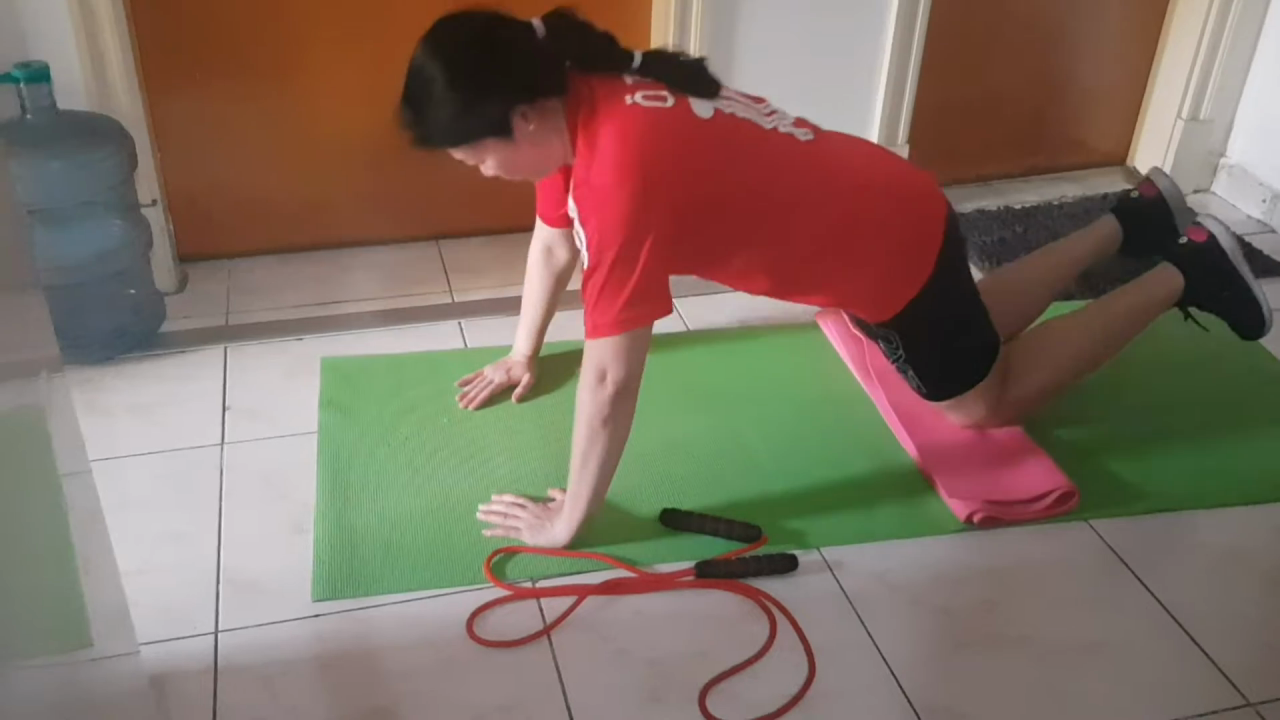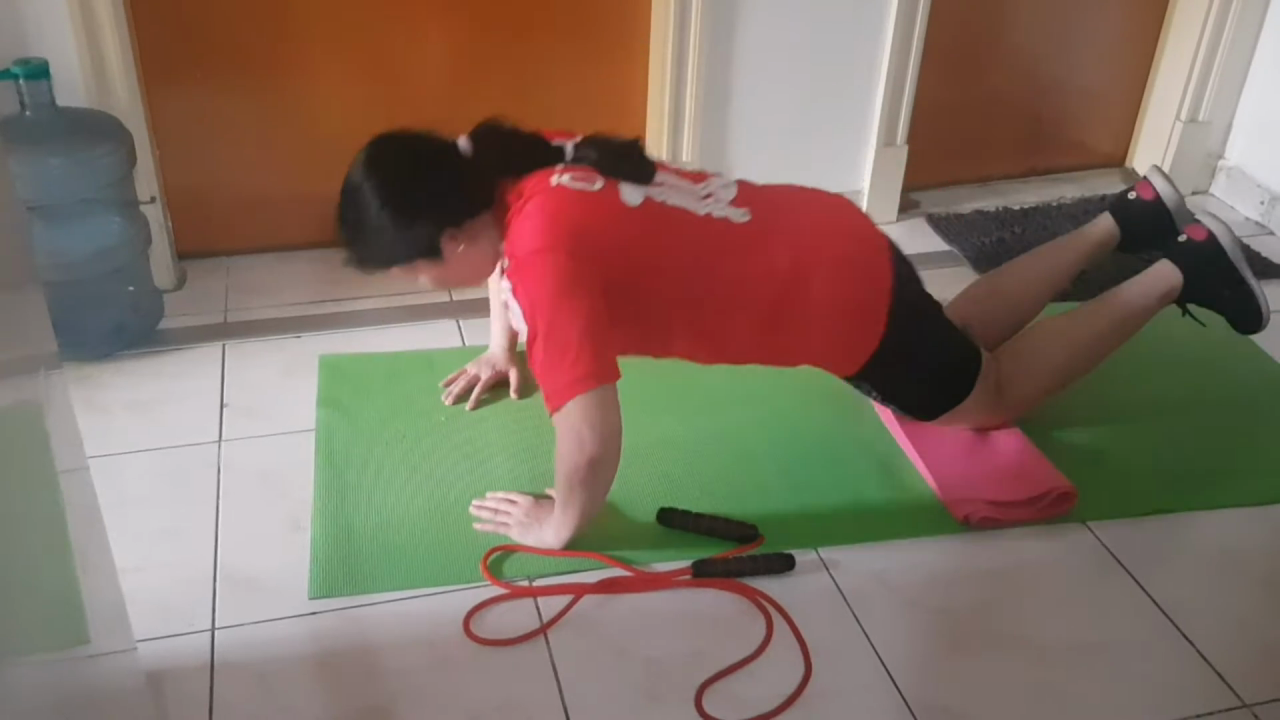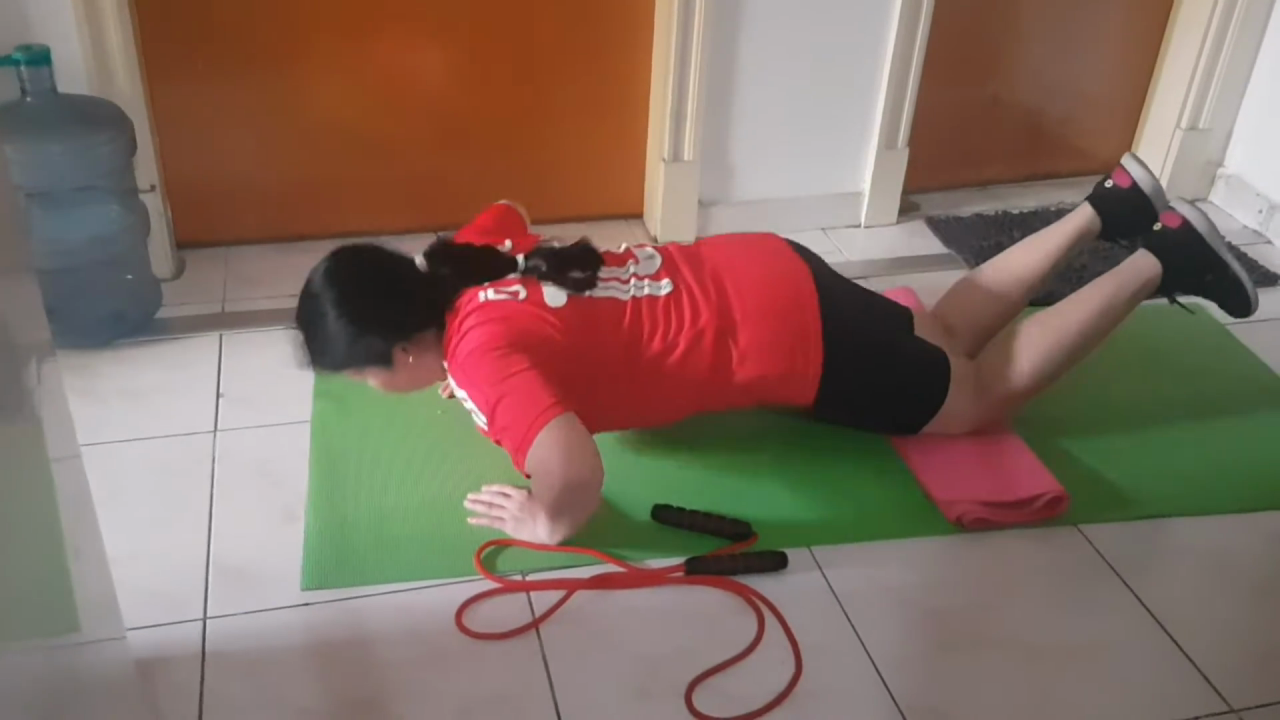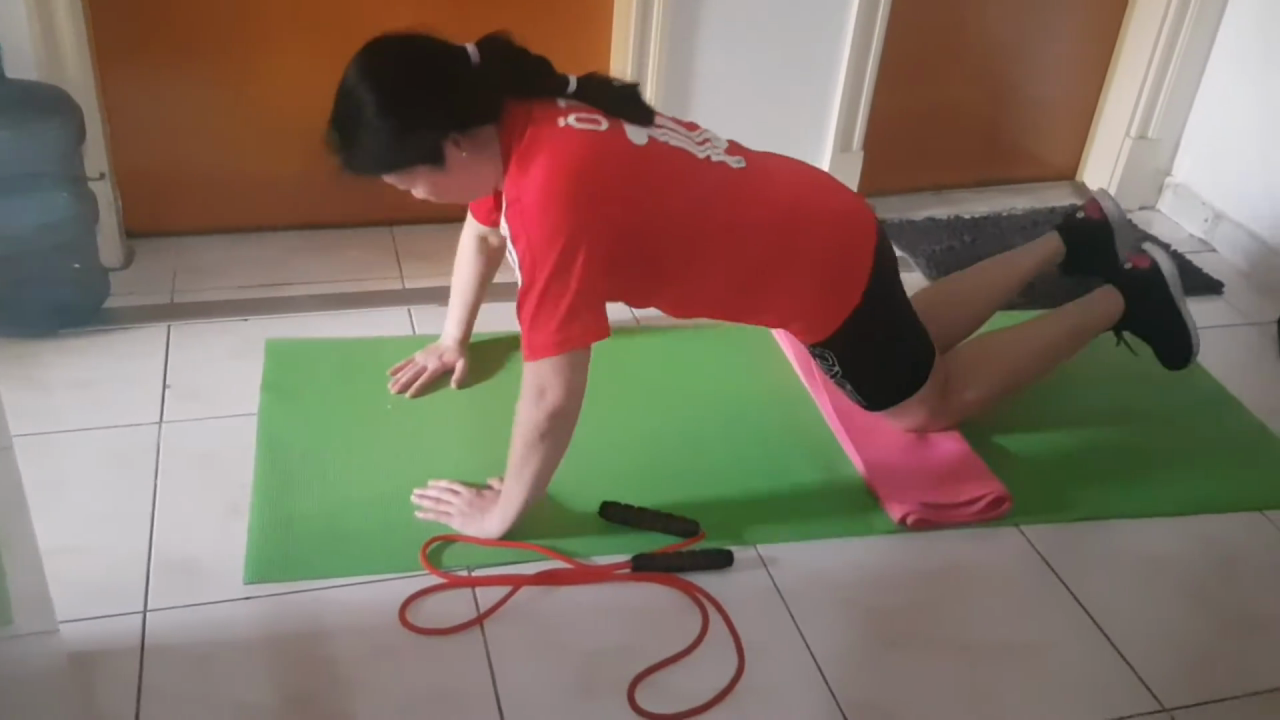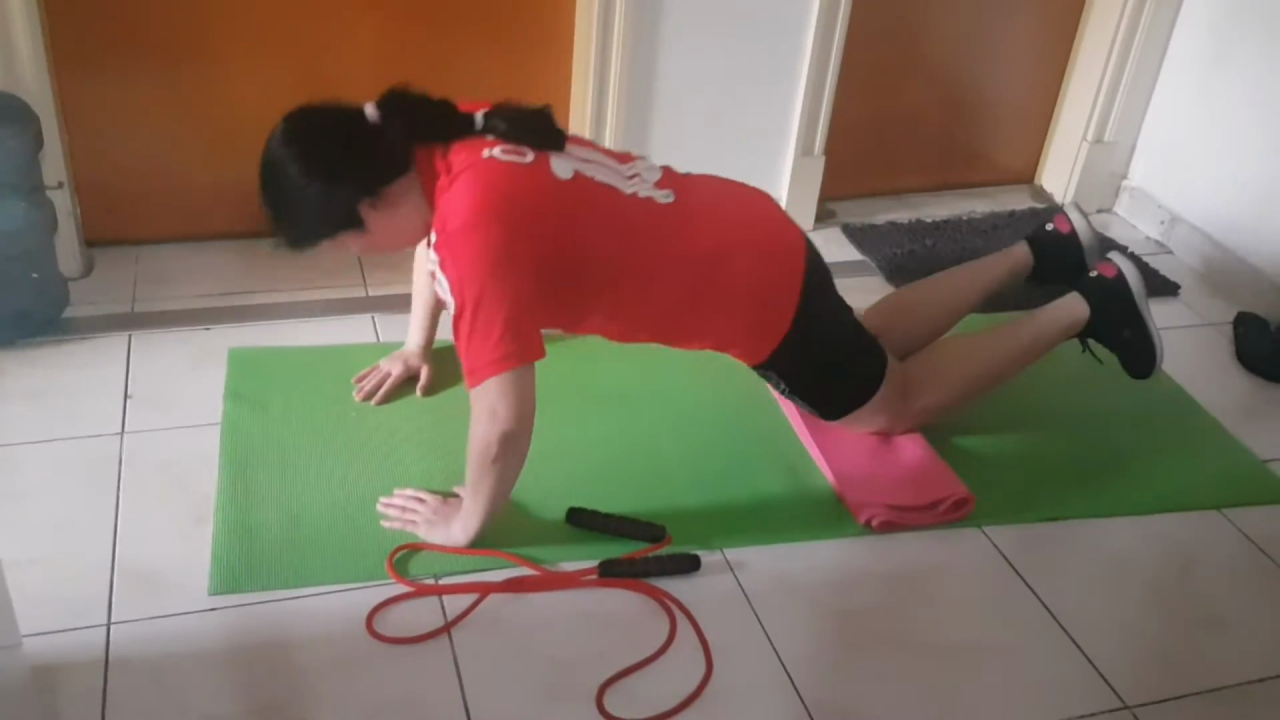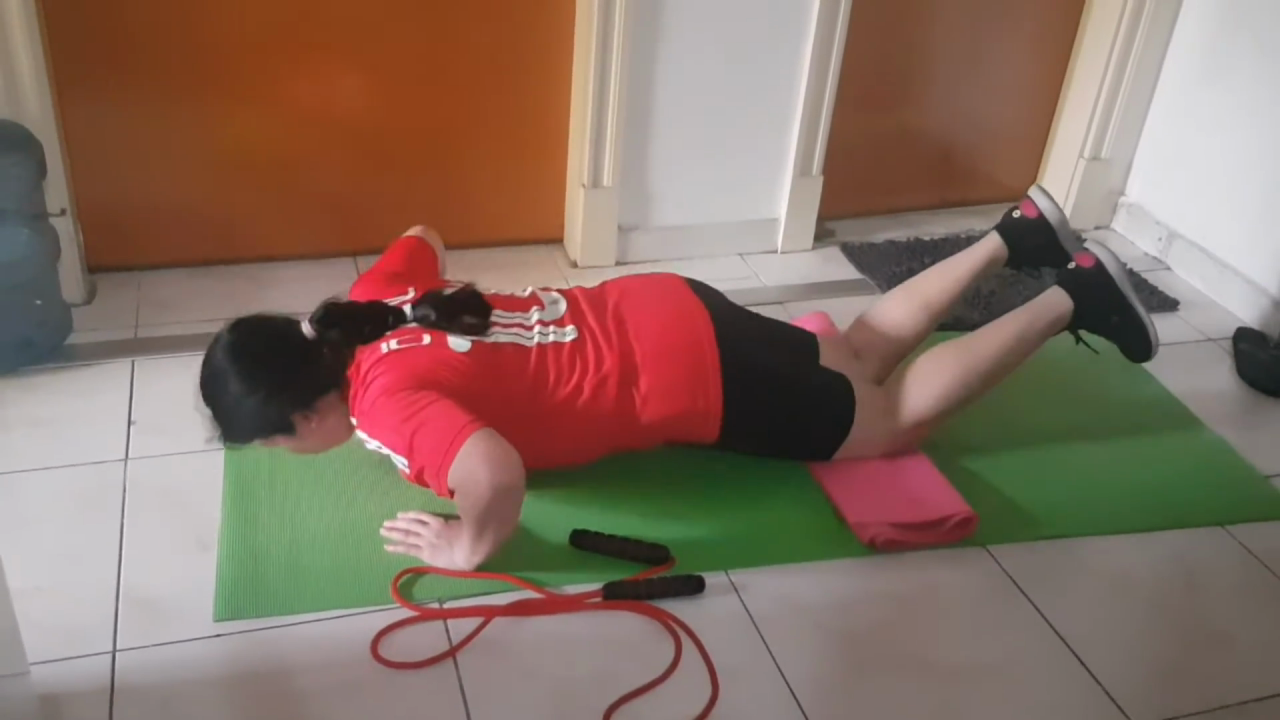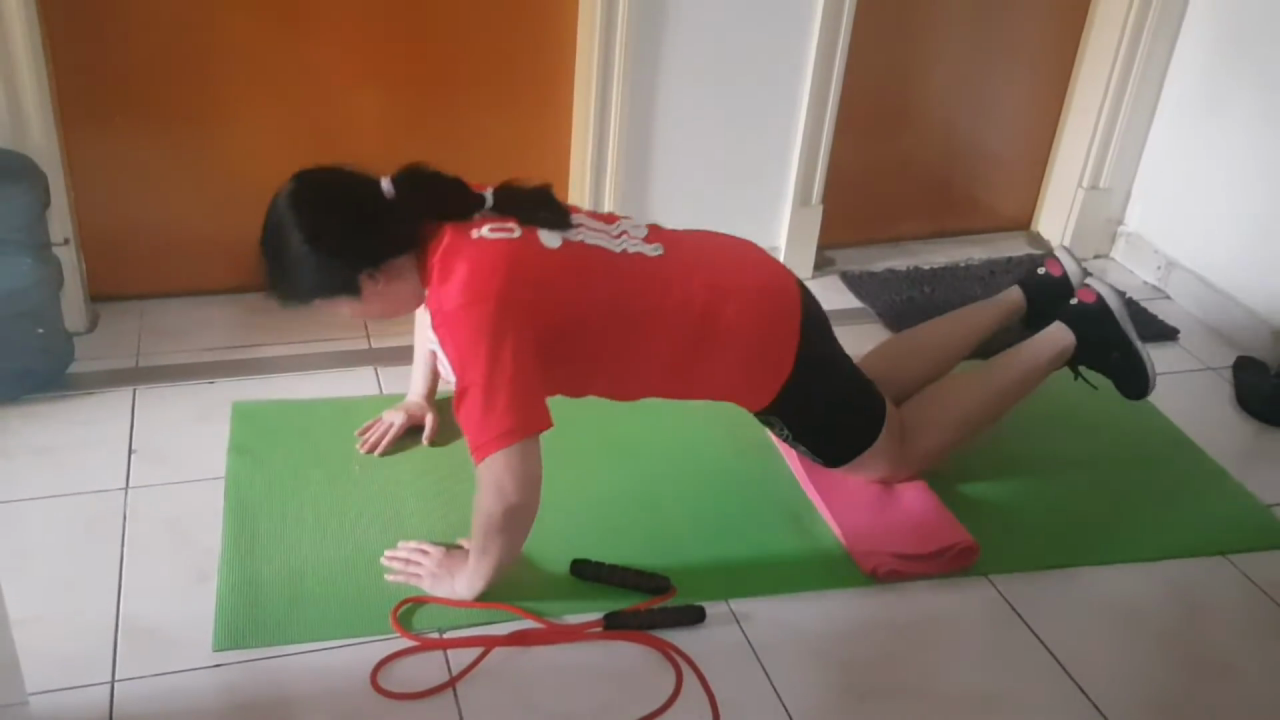
dt=0.7s
person 1, frame 1
left shoulder: (620, 165)
right shoulder: (576, 100)
left elbow: (611, 377)
right elbow: (552, 240)
left wrist: (568, 518)
right wrist: (522, 356)
left hip: (892, 241)
right hip: (866, 204)
left knee: (996, 398)
right knee: (977, 333)
left ankle: (1181, 271)
right ankle: (1129, 220)
person 1, frame 2
left shoulder: (540, 257)
right shoulder: (512, 173)
left elbow: (594, 442)
left wrist: (559, 522)
right wrist: (505, 347)
left hip: (843, 295)
right hip: (817, 237)
left knee: (993, 393)
right knee: (965, 334)
left ankle: (1176, 273)
right ankle: (1127, 218)
person 1, frame 3
left shoulder: (476, 356)
right shoulder: (459, 272)
left elbow: (574, 469)
left wrist: (546, 522)
left hip: (778, 337)
right hip: (757, 273)
left knee: (981, 395)
right knee: (950, 332)
left ankle: (1158, 259)
right ankle: (1109, 208)
person 1, frame 4
left shoulder: (554, 187)
right shoulder: (510, 118)
left elbow: (553, 398)
right elbow: (483, 234)
left wrist: (504, 511)
right wrist: (451, 341)
left hip: (825, 262)
right hip: (800, 219)
left knee: (933, 401)
right knee: (910, 345)
left ankle: (1117, 298)
right ankle: (1072, 240)
person 1, frame 5
left shoulder: (477, 220)
right shoulder: (439, 141)
left elbow: (504, 420)
left wrist: (467, 521)
right wrist: (415, 348)
left hip: (755, 286)
right hip: (737, 233)
left knee: (894, 405)
right knee: (868, 346)
left ankle: (1084, 306)
right ankle: (1038, 251)
person 1, frame 6
left shoulder: (385, 402)
right shoulder: (362, 321)
left elbow: (497, 475)
right elbow: (423, 240)
left wrist: (468, 546)
left hip: (685, 374)
right hip: (659, 313)
left knee: (886, 420)
right knee: (858, 361)
left ankle: (1069, 300)
right ankle: (1014, 236)
person 1, frame 7
left shoulder: (471, 301)
right shoulder: (438, 220)
left elbow: (512, 490)
left wrist: (470, 573)
right wrist: (419, 397)
left hip: (754, 332)
right hip: (730, 279)
left knee: (897, 452)
right knee: (872, 393)
left ankle: (1068, 333)
right ankle: (1032, 293)
